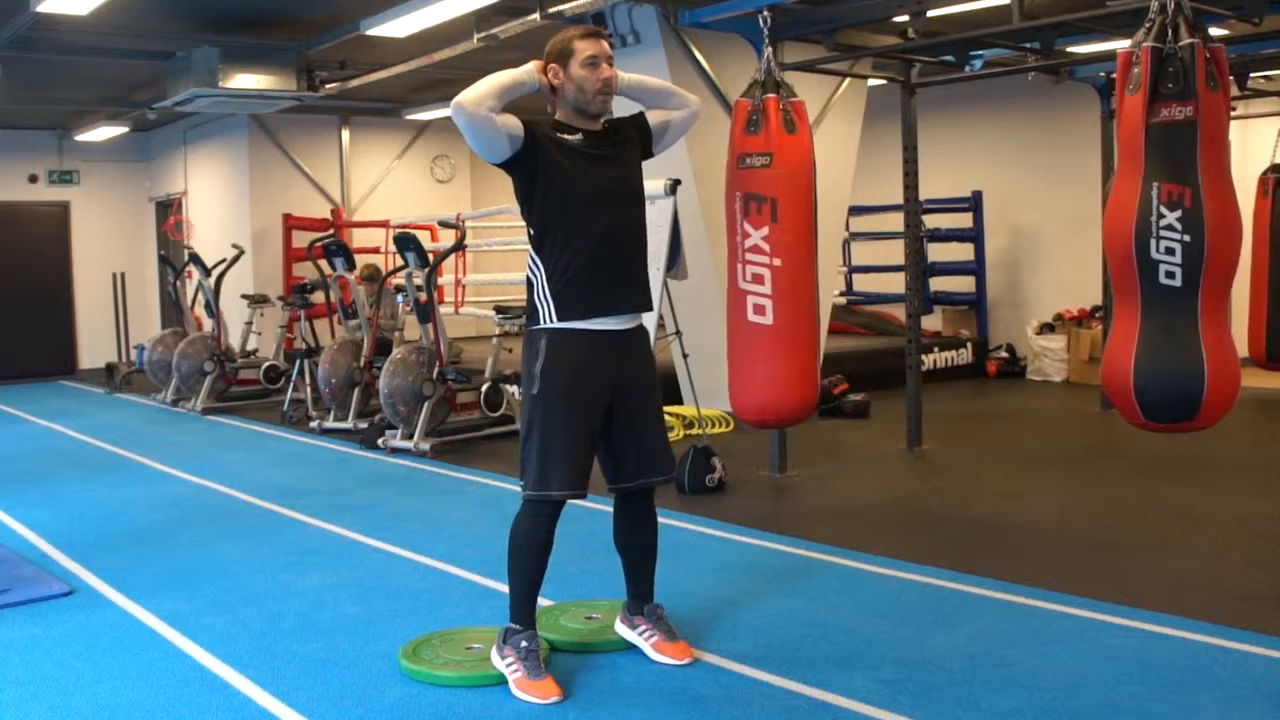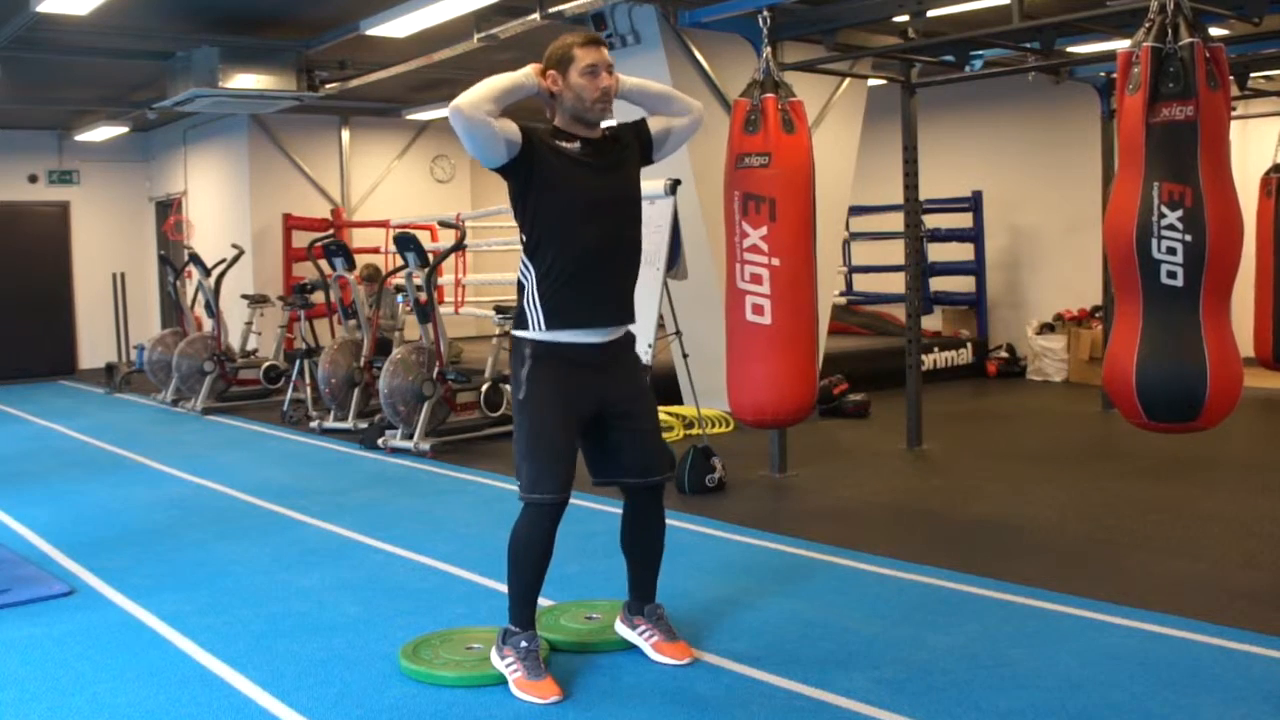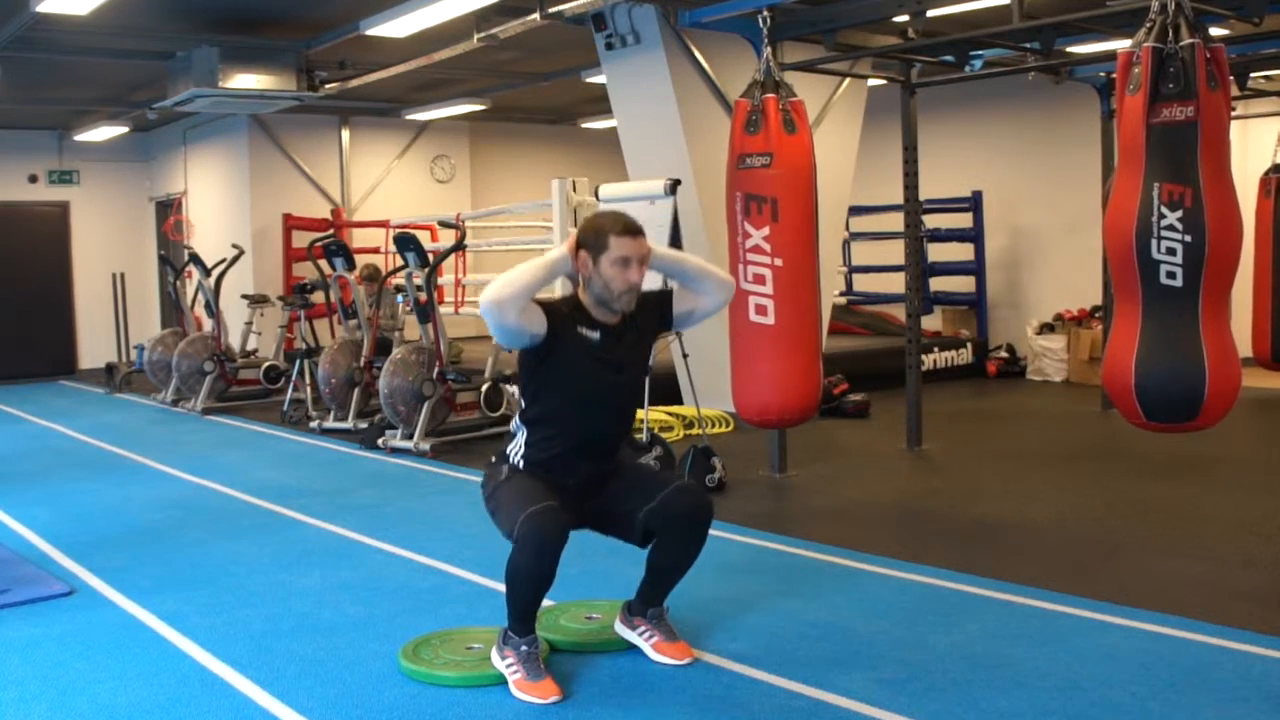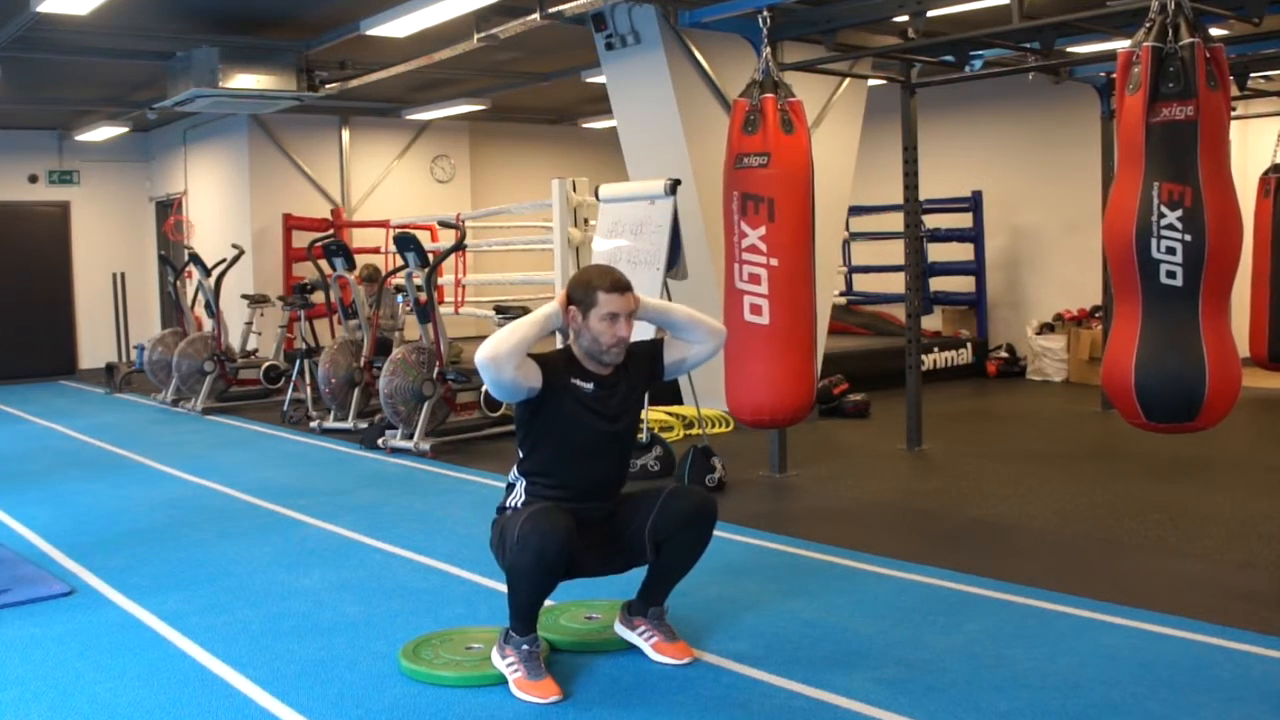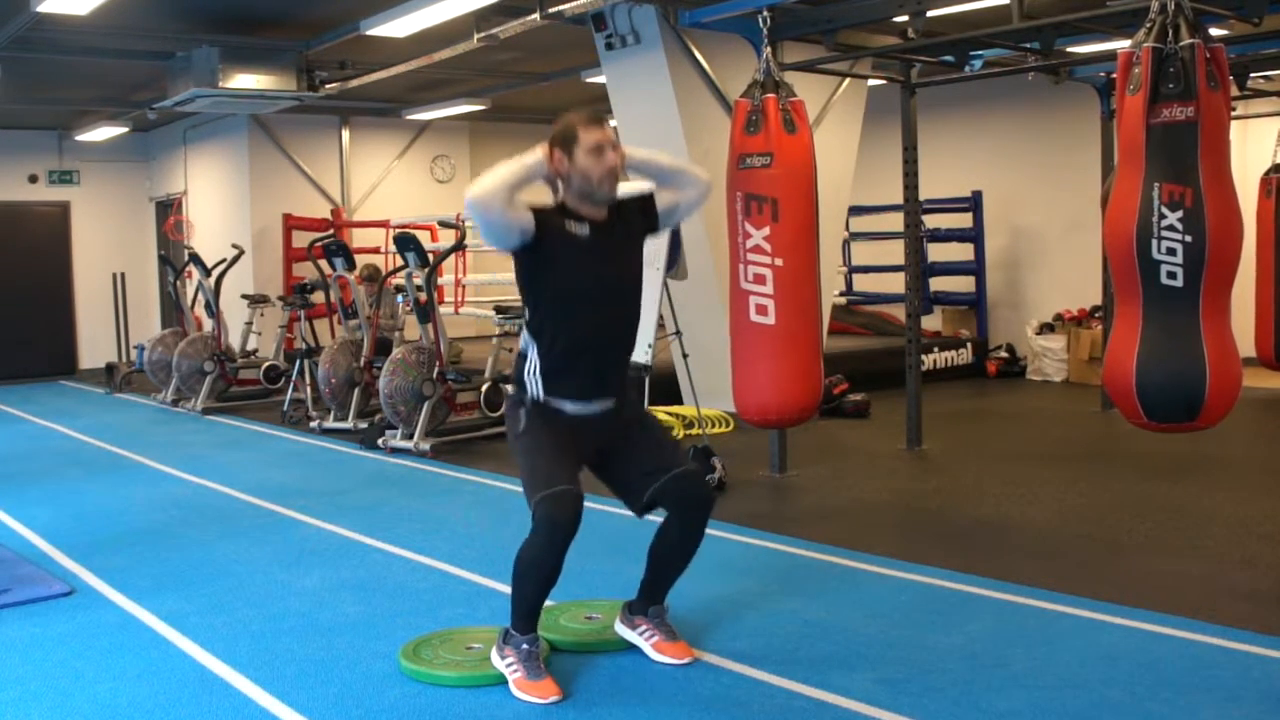
dt=1s
person 1, frame 1
left shoulder: (627, 136)
right shoulder: (534, 142)
left elbow: (688, 105)
right elbow: (468, 109)
left wrist: (622, 82)
right wrist: (528, 75)
left hip: (628, 338)
right hip: (564, 342)
left knee: (639, 482)
right knee: (546, 493)
left ankle: (640, 611)
right ankle: (516, 638)
person 1, frame 2
left shoulder: (624, 145)
right shoulder: (531, 148)
left elbow: (692, 113)
right elbow: (465, 112)
left wrist: (624, 86)
right wrist: (525, 78)
left hip: (615, 349)
right hip: (548, 354)
left knee: (648, 480)
right knee: (547, 497)
left ankle: (641, 612)
right ankle: (516, 639)
person 1, frame 3
left shoulder: (646, 314)
right shoulder: (551, 323)
left elbow: (720, 289)
right elbow: (494, 305)
left wrist: (656, 254)
right wrist: (558, 257)
left hip: (604, 475)
right hip: (527, 477)
left knee: (690, 507)
right knee: (543, 529)
left ankle: (643, 614)
right ankle: (516, 643)
person 1, frame 4
left shoulder: (637, 363)
right shoulder: (546, 374)
left elbow: (711, 337)
right elbow: (490, 360)
left wrist: (644, 306)
right wrist: (549, 313)
left hip: (607, 522)
right hip: (533, 525)
left knee: (694, 508)
right knee: (547, 532)
left ankle: (642, 615)
right ankle: (517, 643)
person 1, frame 5
left shoulder: (630, 217)
right shoulder: (542, 229)
left elbow: (697, 184)
right elbow: (481, 206)
left wrist: (630, 158)
right wrist: (534, 162)
left hip: (614, 406)
right hip: (546, 409)
left knee: (693, 493)
right knee: (558, 514)
left ankle: (642, 613)
right ankle: (516, 643)
